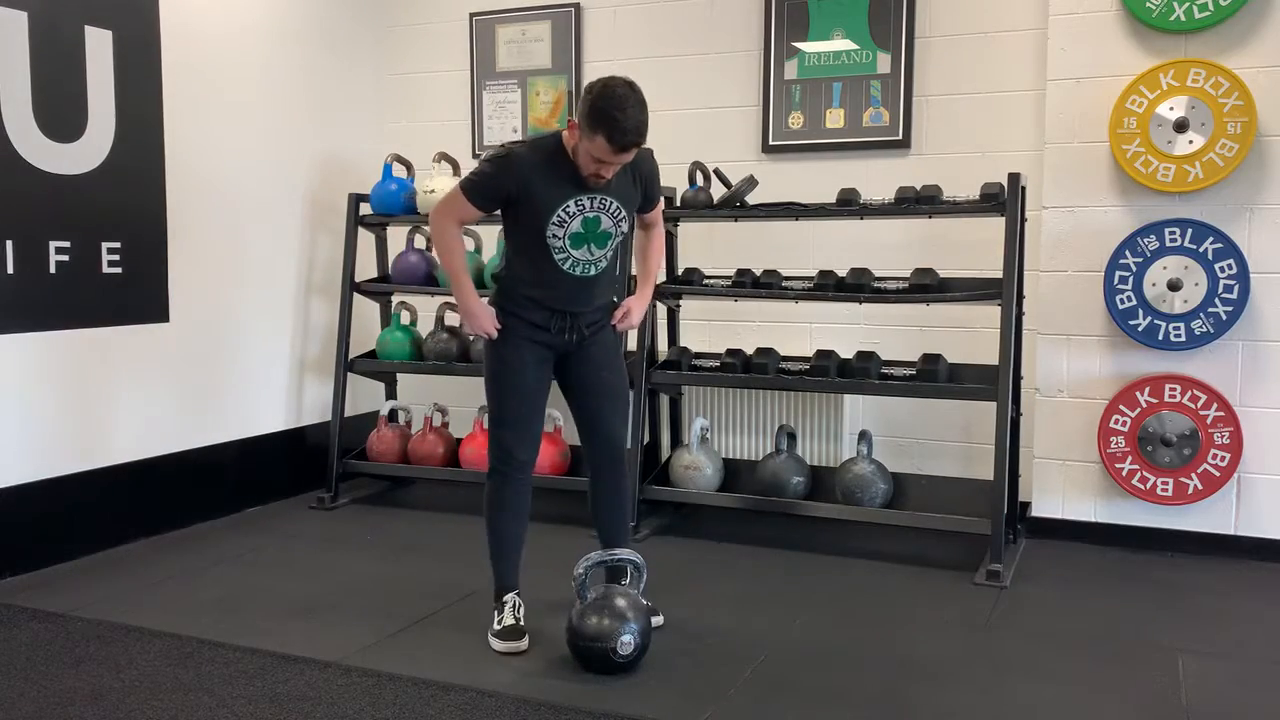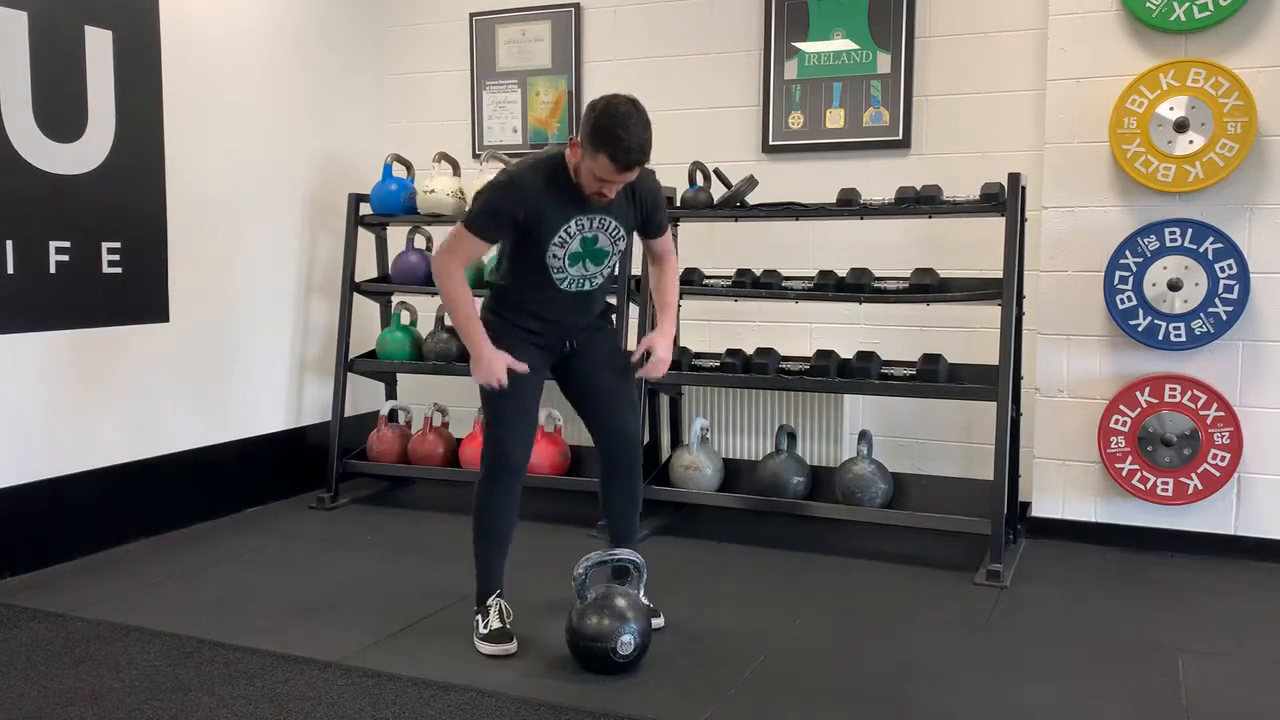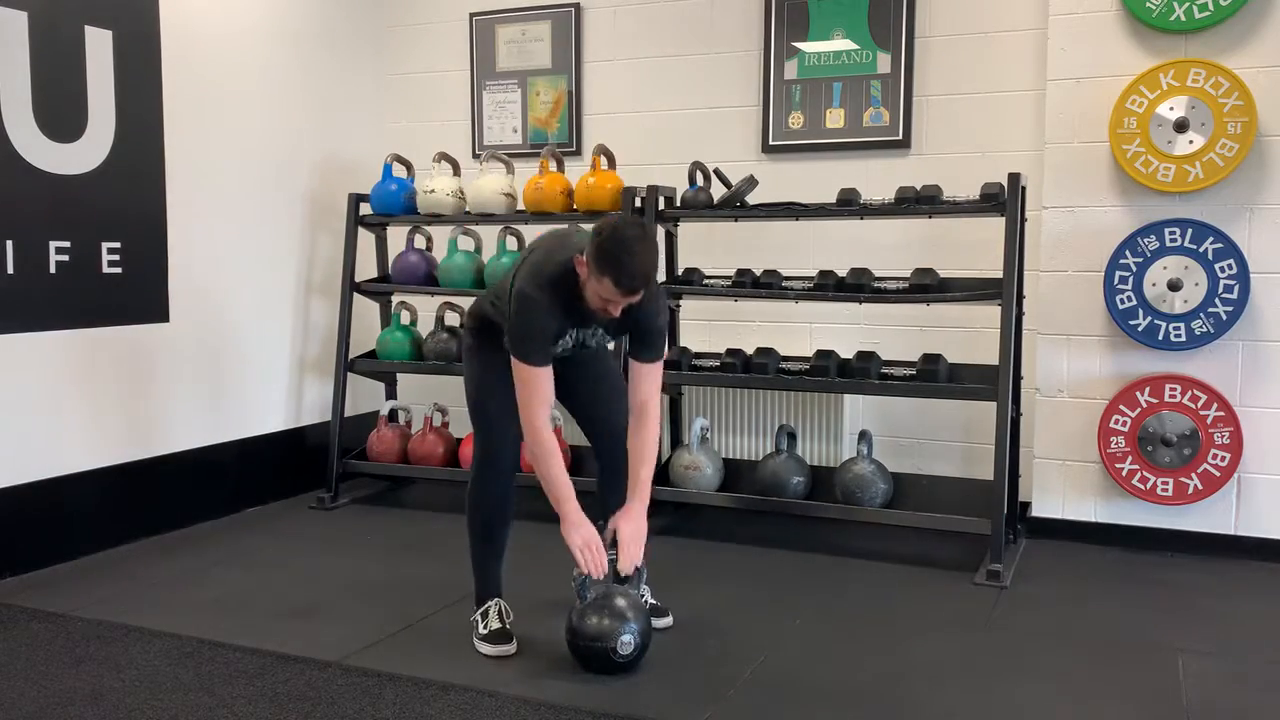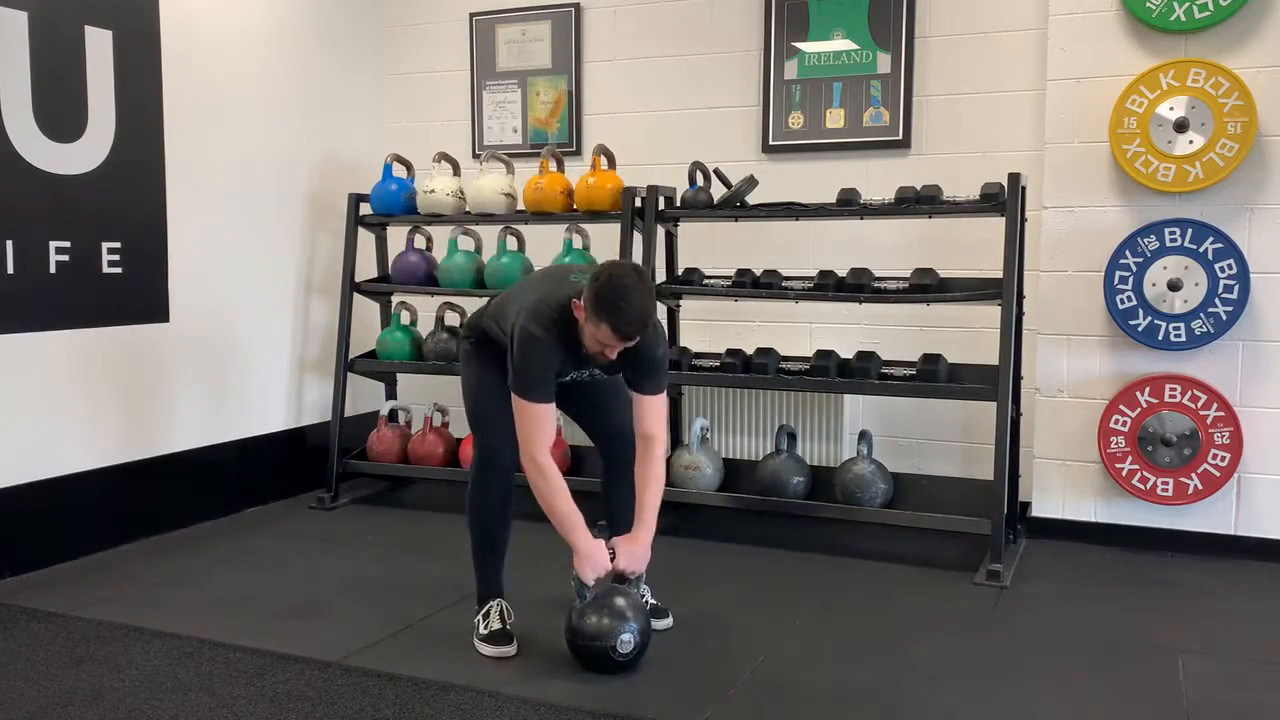
dt=0.3s
person 1, frame 1
left shoulder: (640, 169)
right shoulder: (519, 164)
left elbow: (652, 225)
right elbow: (444, 218)
left wrist: (643, 294)
right wrist: (469, 301)
left hip: (596, 327)
right hip: (522, 329)
left knee: (610, 454)
right knee: (513, 460)
left ankle: (619, 580)
right ankle: (507, 598)
person 1, frame 2
left shoulder: (645, 191)
right shoulder: (523, 185)
left elbow: (663, 256)
right elbow: (448, 259)
left wrist: (666, 326)
right wrist: (480, 348)
left hip: (590, 329)
right hip: (517, 331)
left knee: (624, 446)
right knee: (507, 457)
left ankle: (626, 582)
right ankle: (489, 599)
person 1, frame 3
left shoulder: (646, 299)
right shoulder: (538, 290)
left elbow: (644, 410)
right elbow: (536, 423)
left wrist: (636, 511)
right wrist: (572, 519)
left hip: (577, 351)
right hip: (496, 340)
left knee: (619, 443)
right knee: (497, 455)
left ankle: (627, 579)
right ankle: (488, 603)
person 1, frame 4
left shoulder: (646, 336)
right shoulder: (538, 329)
left elbow: (650, 441)
right elbow: (536, 456)
left wrist: (642, 536)
right wrist: (584, 546)
left hip: (575, 364)
right hip: (495, 350)
left knee: (625, 447)
right knee: (496, 457)
left ankle: (628, 581)
right ankle: (489, 604)
